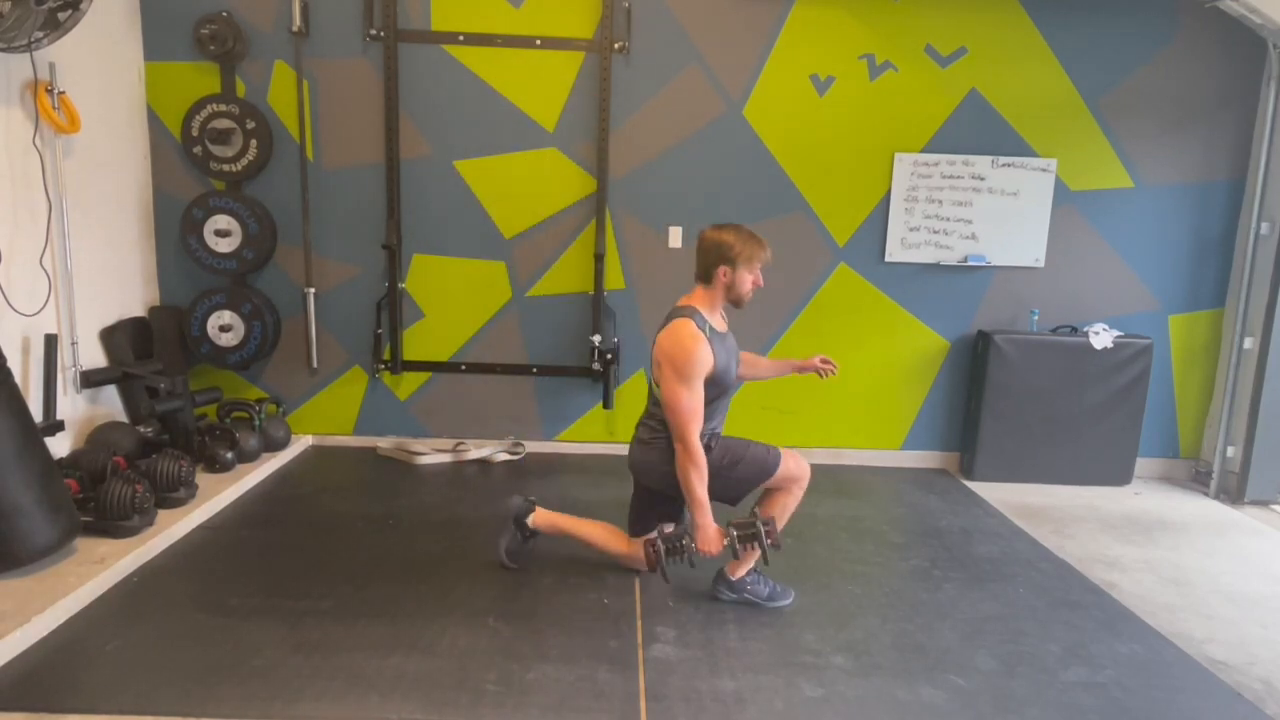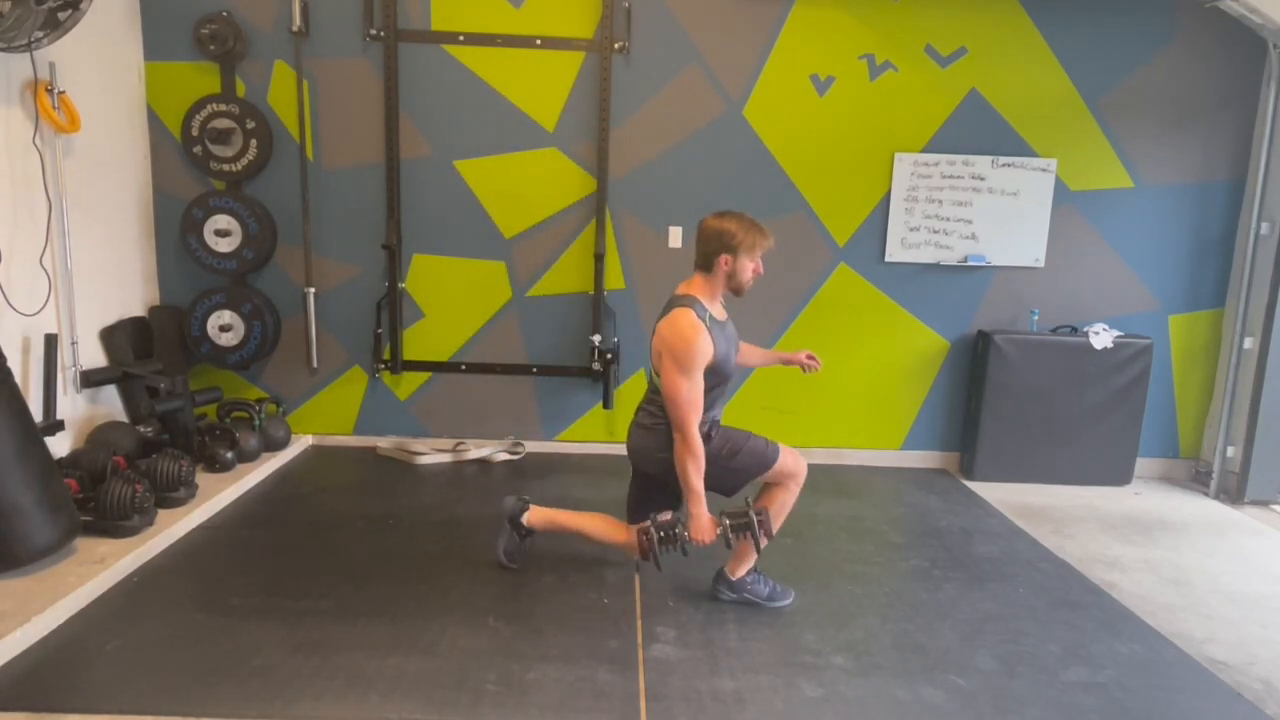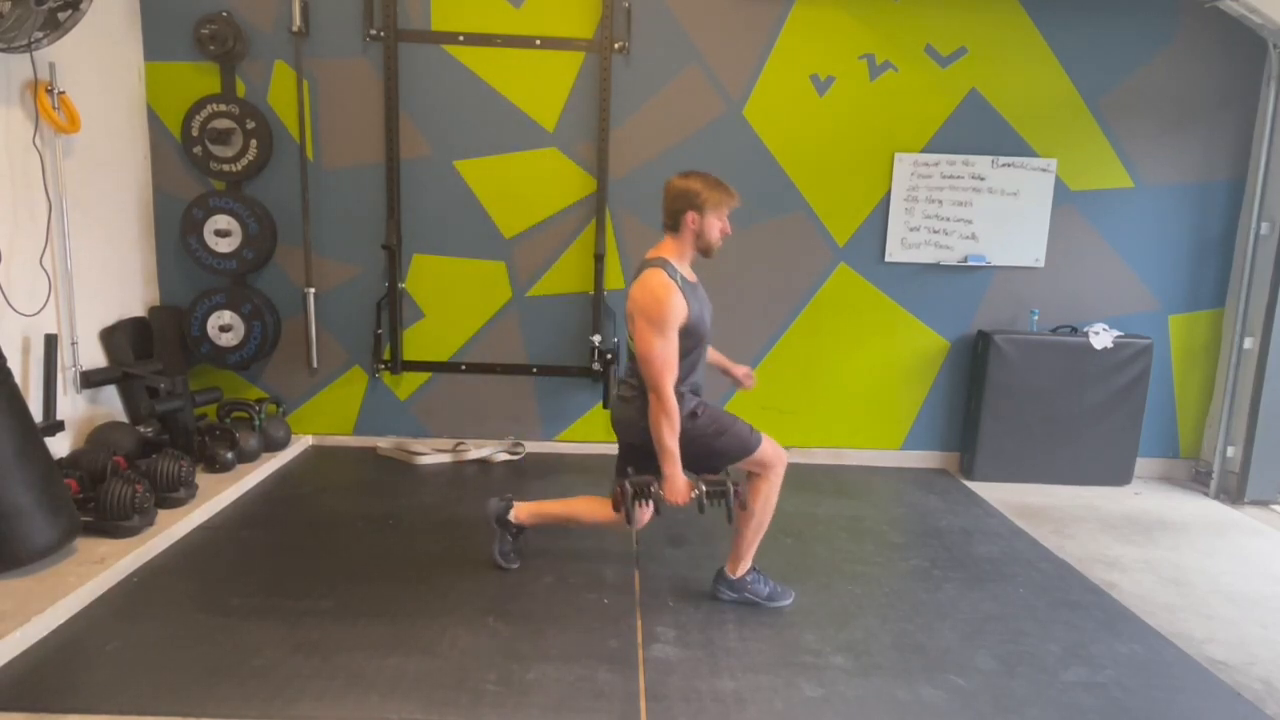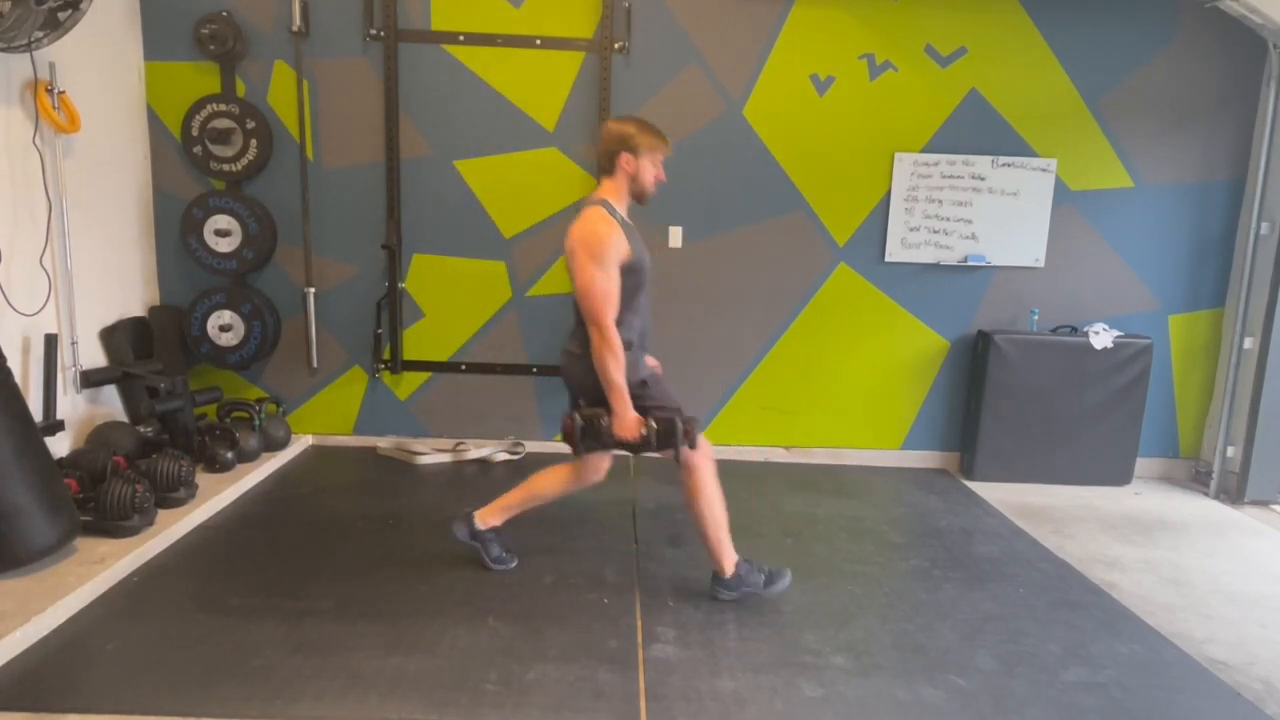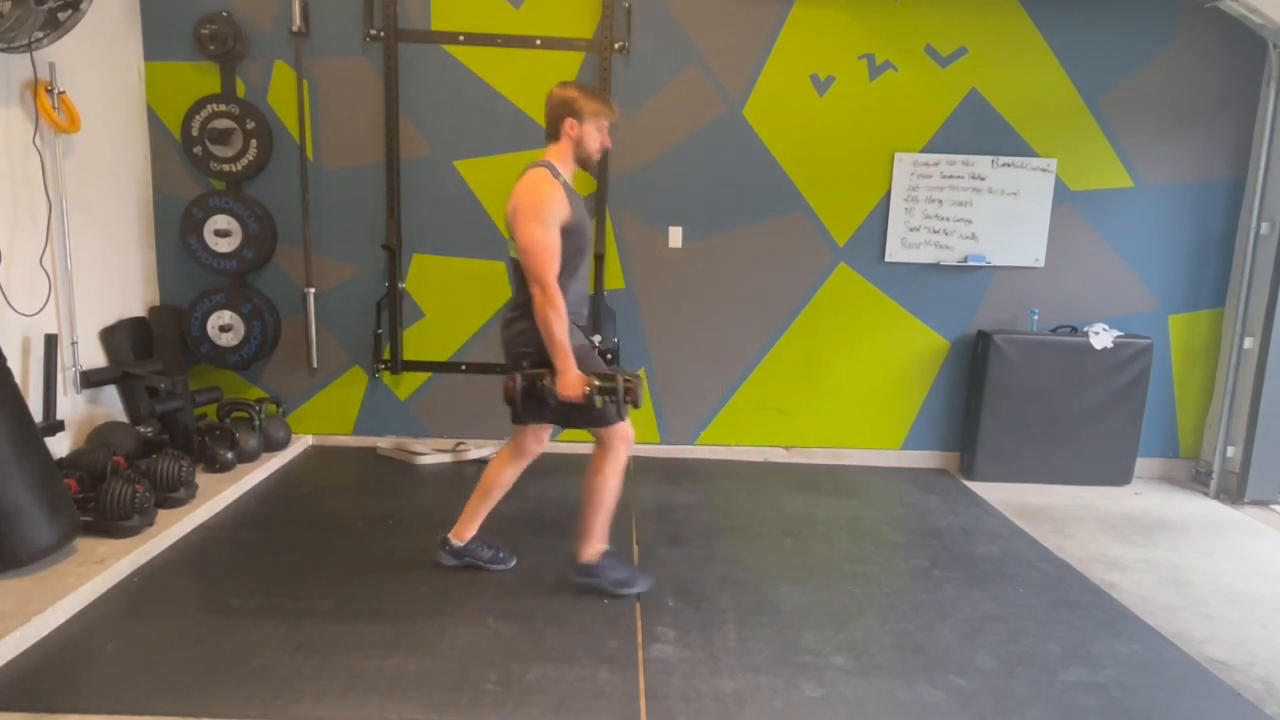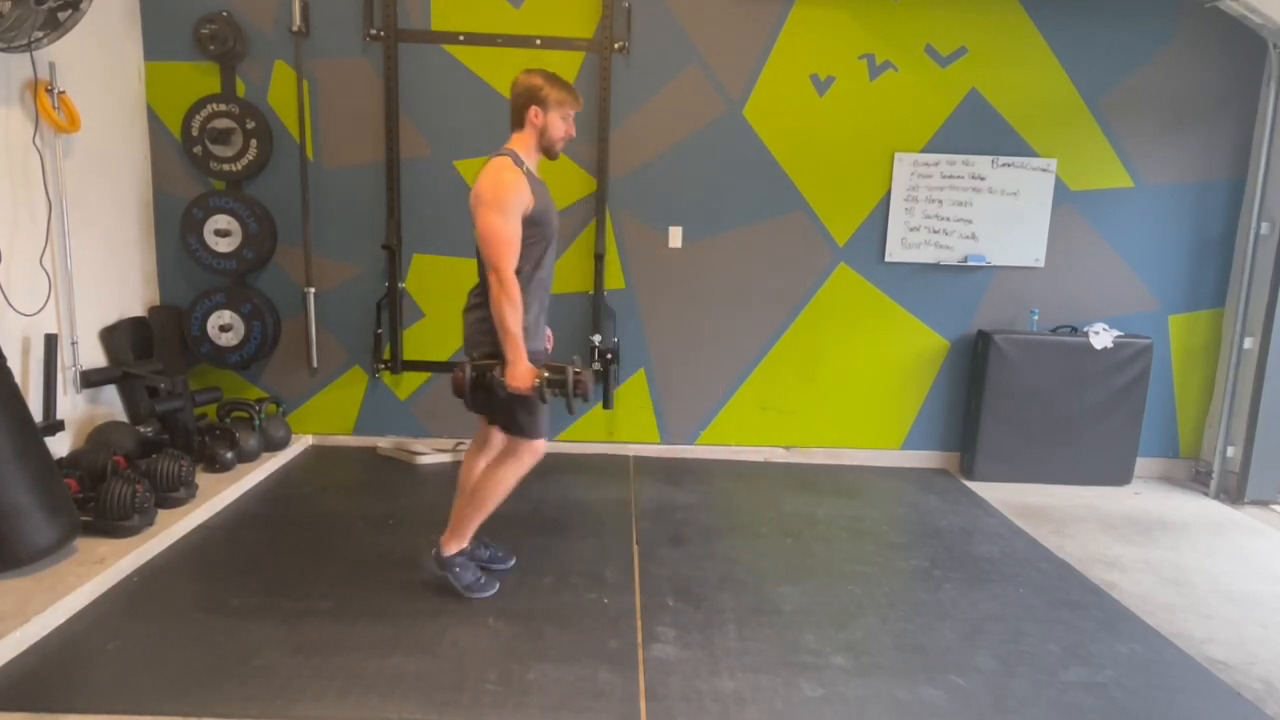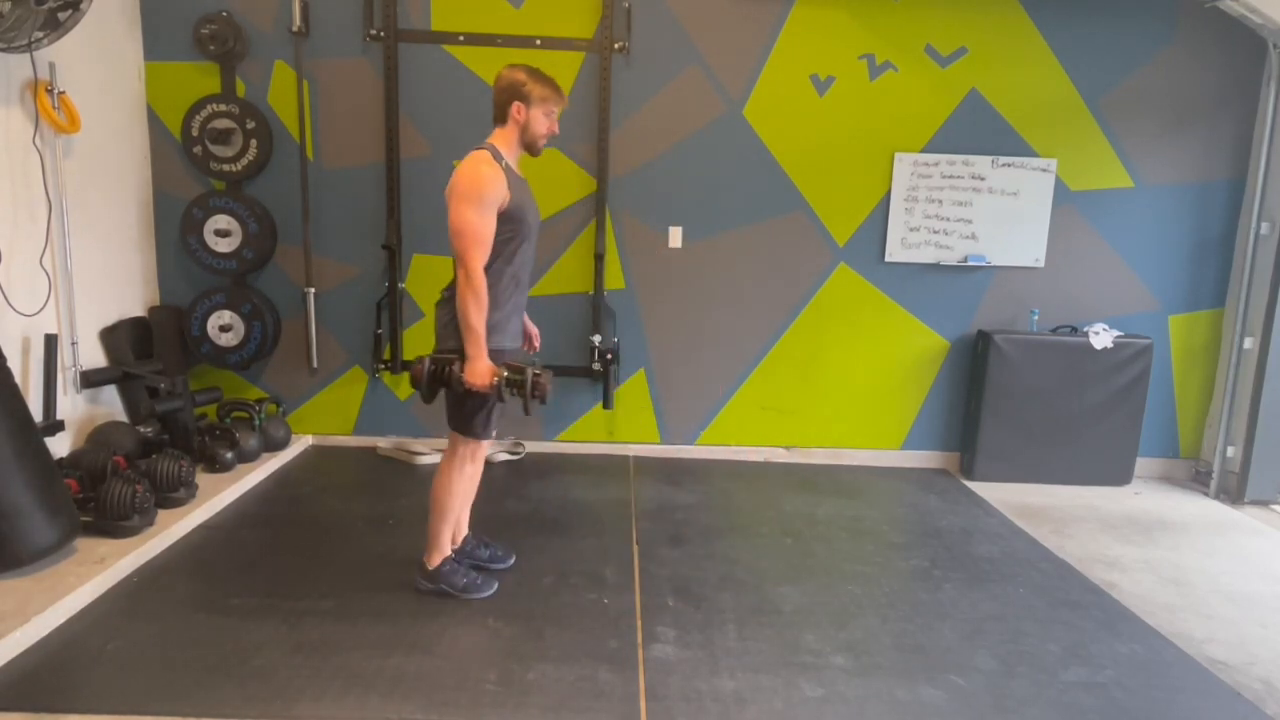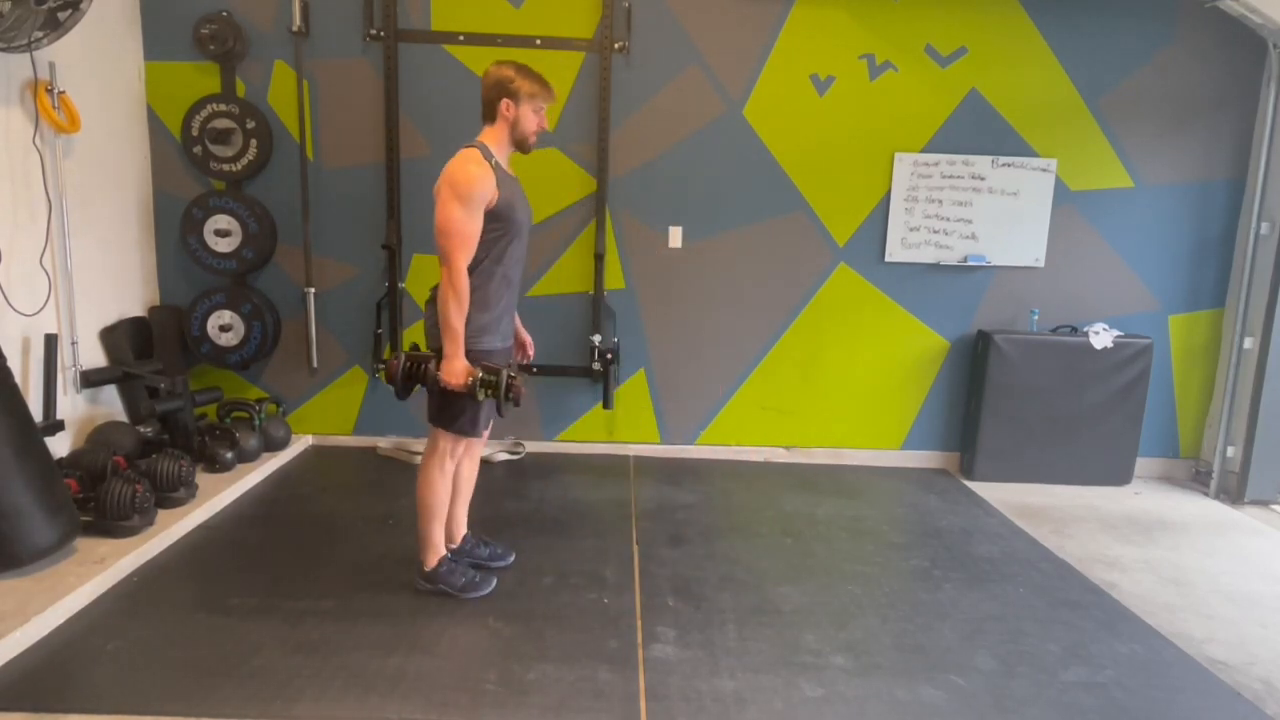
dt=0.2s
person 1, frame 1
left shoulder: (709, 314)
right shoulder: (687, 340)
left elbow: (732, 365)
right elbow: (687, 444)
left wrist: (797, 365)
right wrist: (703, 522)
left hip: (659, 454)
right hip: (670, 458)
left knee: (639, 555)
right knee: (795, 472)
left ankle: (531, 518)
right ankle: (738, 576)
person 1, frame 2
left shoulder: (706, 301)
right shoulder: (687, 331)
left elbow: (725, 351)
right elbow: (685, 433)
left wrist: (783, 358)
right wrist: (698, 510)
left hip: (659, 440)
right hip: (668, 444)
left knee: (637, 541)
right knee: (792, 469)
left ankle: (526, 517)
right ankle: (737, 576)
person 1, frame 3
left shoulder: (677, 267)
right shoulder: (659, 290)
right elbow: (661, 393)
left wrist: (725, 364)
right wrist: (672, 471)
left hip: (644, 411)
right hip: (655, 414)
left knee: (631, 515)
right knee: (771, 462)
left ankle: (514, 515)
right ankle: (737, 575)
person 1, frame 4
left shoulder: (611, 217)
right shoulder: (599, 228)
right elbow: (601, 327)
left wrist: (639, 356)
right wrist: (621, 407)
left hip: (616, 362)
right hip: (608, 369)
left knee: (589, 470)
right knee: (694, 454)
left ankle: (482, 523)
right ankle: (730, 572)
person 1, frame 5
left shoulder: (557, 186)
right shoulder: (543, 191)
right elbow: (543, 287)
left wrist: (570, 341)
right wrist: (566, 367)
left hip: (556, 334)
right hip: (545, 339)
left knee: (526, 443)
right knee: (617, 435)
left ankle: (460, 540)
right ankle: (593, 558)
person 1, frame 6
left shoulder: (524, 174)
right shoulder: (504, 178)
right elbow: (501, 276)
left wrist: (537, 328)
right wrist: (516, 357)
left hip: (517, 330)
right hip: (504, 335)
left knee: (494, 439)
right knee: (526, 447)
left ankle: (456, 542)
right ankle: (455, 550)
person 1, frame 7
left shoulder: (506, 171)
right shoulder: (481, 172)
right elbow: (471, 271)
left wrist: (520, 320)
right wrist: (476, 353)
left hip: (498, 330)
right hip: (479, 336)
left knee: (473, 444)
right knee: (468, 447)
left ankle: (458, 541)
right ankle: (436, 563)
person 1, frame 8
left shoulder: (498, 171)
right shoulder: (470, 171)
right elbow: (455, 269)
left wrist: (513, 326)
right wrist: (453, 352)
left hip: (490, 334)
right hip: (467, 337)
left knee: (474, 439)
right knee: (448, 445)
left ankle: (457, 539)
right ankle: (434, 564)
